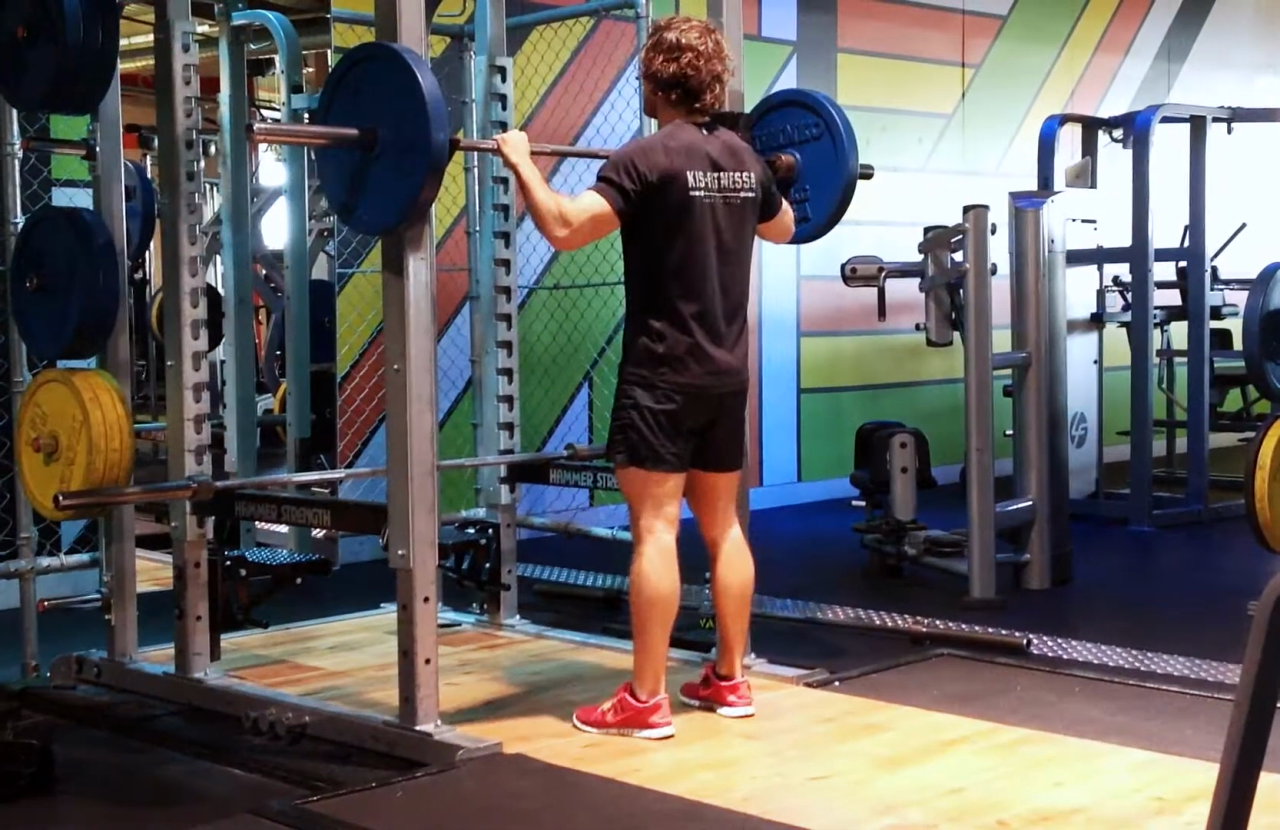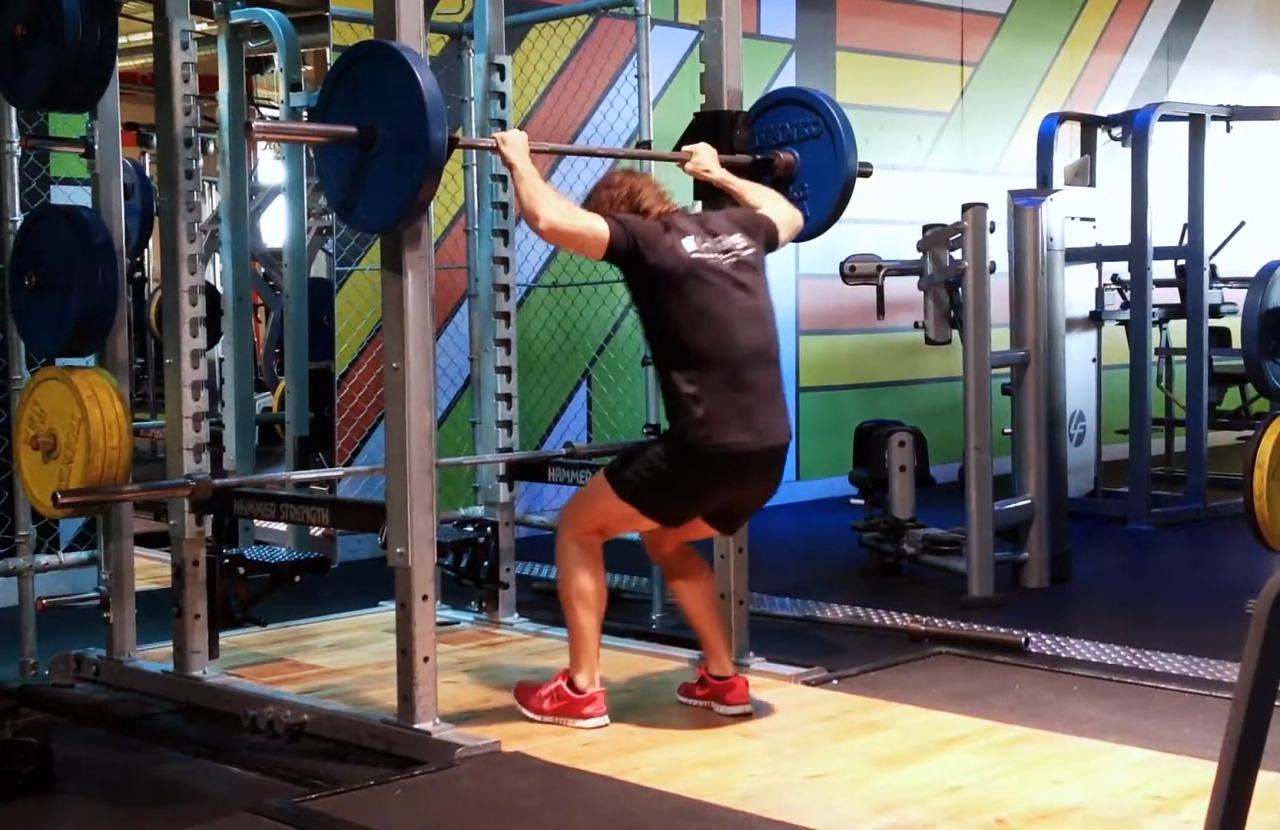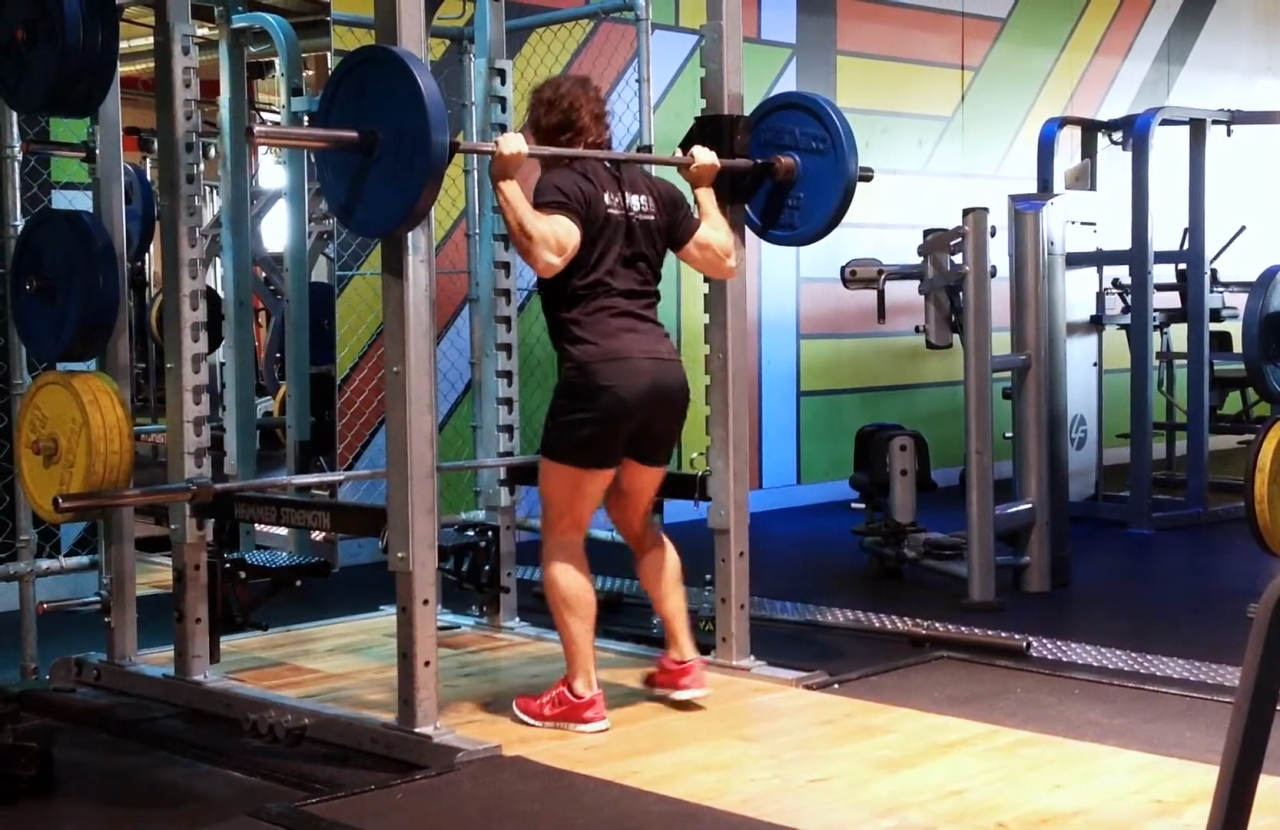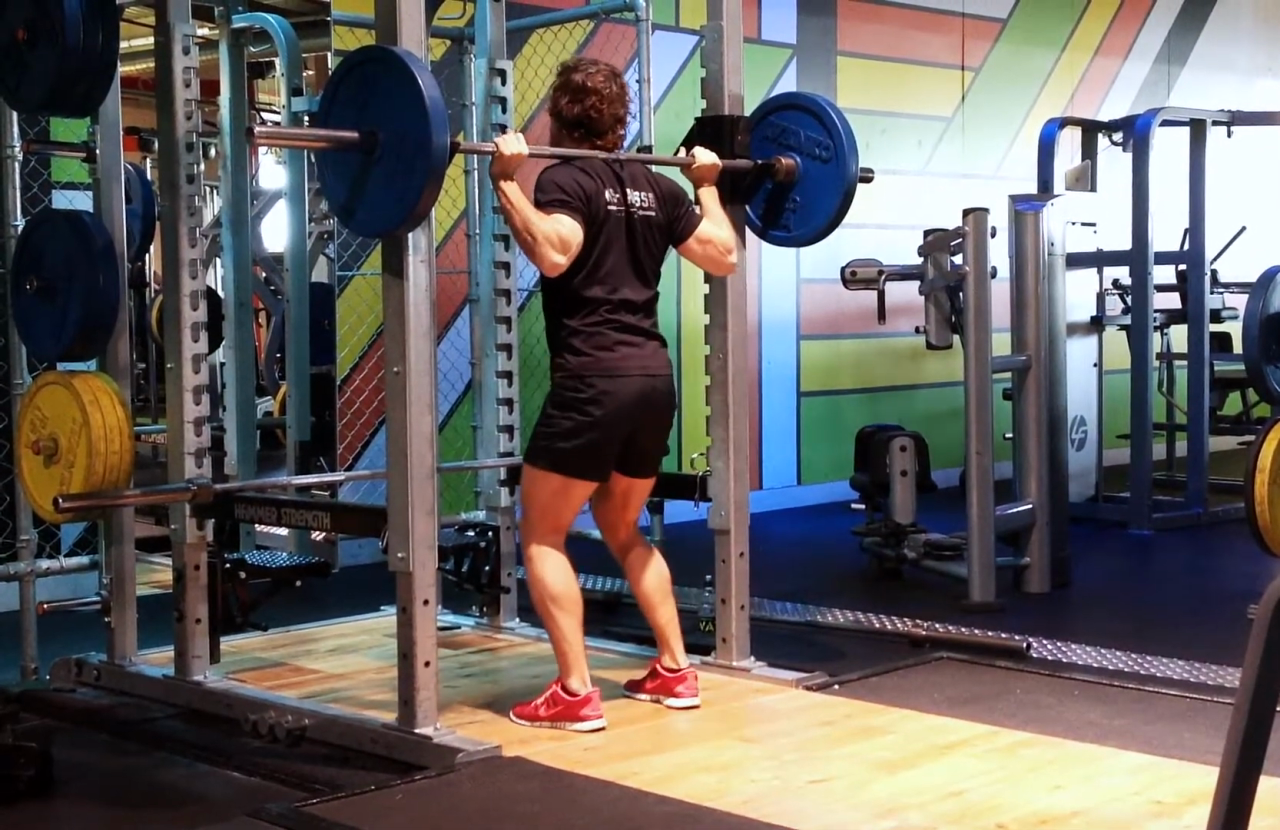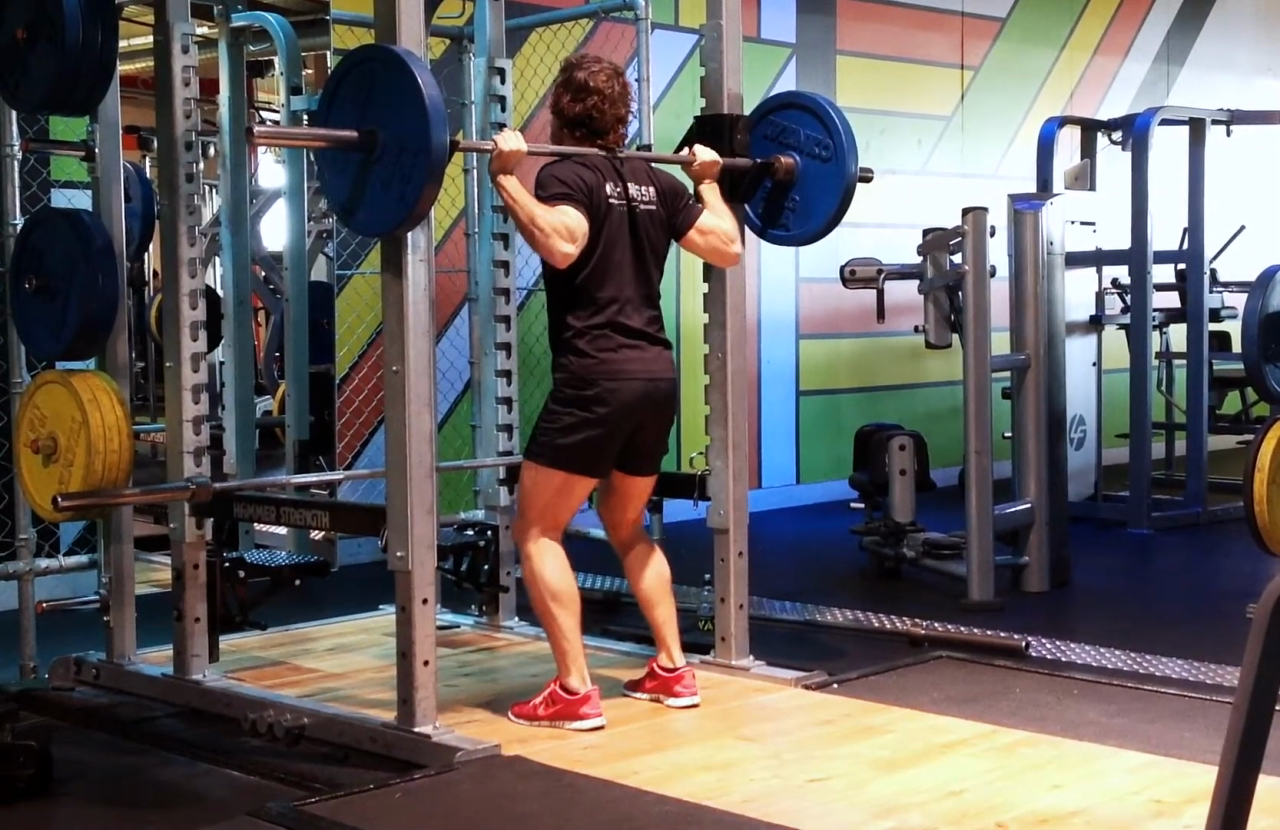
dt=0.7s
person 1, frame 1
left shoulder: (648, 156)
right shoulder: (744, 158)
left elbow: (563, 227)
right elbow: (785, 228)
left wrist: (520, 160)
left hip: (663, 374)
right hip: (727, 374)
left knee: (655, 530)
right knee: (722, 526)
left ankle: (645, 699)
right ankle: (730, 679)
person 1, frame 2
left shoulder: (645, 242)
right shoulder: (736, 230)
left elbow: (552, 219)
right elbow: (790, 217)
left wrist: (519, 160)
right wrist: (718, 174)
left hip: (708, 449)
right hip: (768, 451)
left knee: (578, 528)
right knee: (665, 541)
left ankle: (582, 690)
right ankle: (723, 678)
person 1, frame 3
left shoulder: (562, 184)
right shoulder: (653, 189)
left elbow: (548, 255)
right elbow: (724, 260)
left wrist: (506, 181)
right wrist: (704, 186)
left hip: (601, 376)
right hip: (665, 372)
left knee: (562, 537)
right knee: (636, 522)
left ankle: (581, 693)
right ankle: (682, 659)
person 1, frame 4
left shoulder: (564, 179)
right shoulder: (656, 187)
left elbow: (554, 253)
right elbow: (724, 256)
left wrist: (506, 180)
right wrist: (707, 185)
left hip: (593, 382)
right hip: (653, 378)
left knee: (541, 536)
right knee: (622, 530)
left ankle: (575, 692)
right ankle: (675, 668)
person 1, frame 5
left shoulder: (563, 175)
right shoulder: (656, 183)
left elbow: (562, 244)
right elbow: (728, 247)
left wrist: (507, 176)
right wrist: (707, 183)
left hip: (596, 380)
right hip: (657, 376)
left knee: (536, 532)
right knee: (626, 525)
left ankle: (574, 690)
right ankle: (673, 669)
